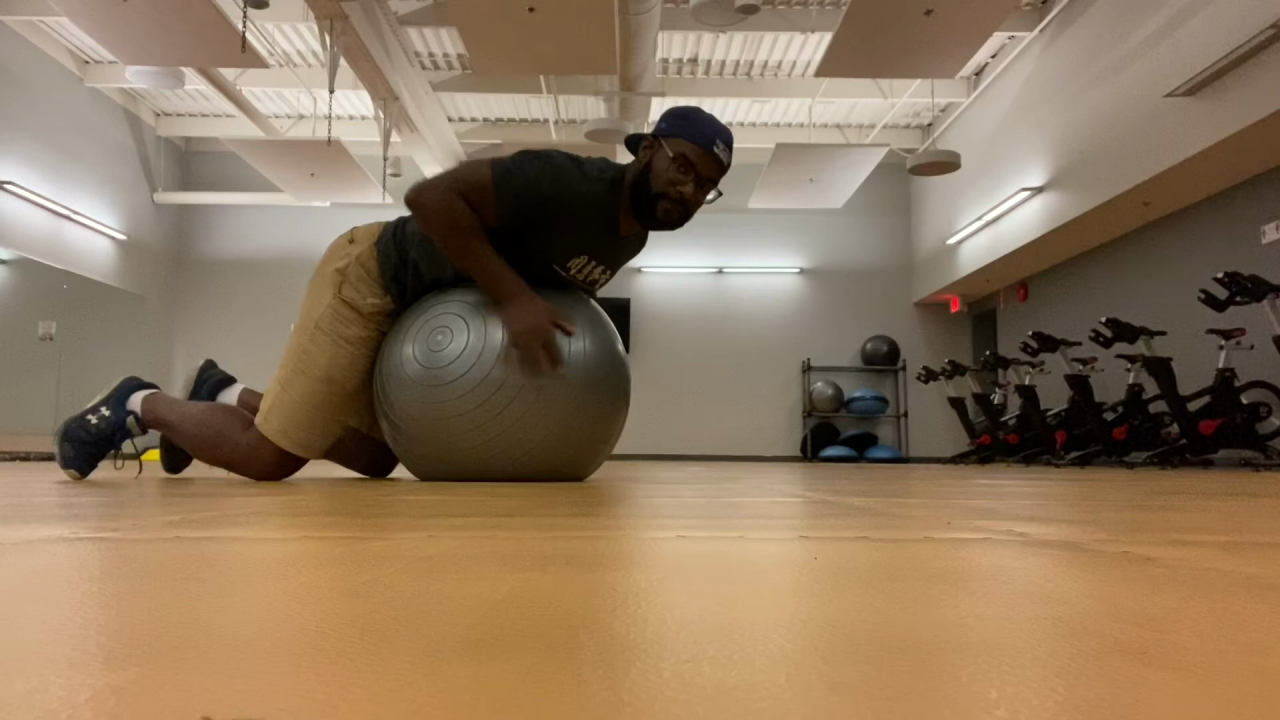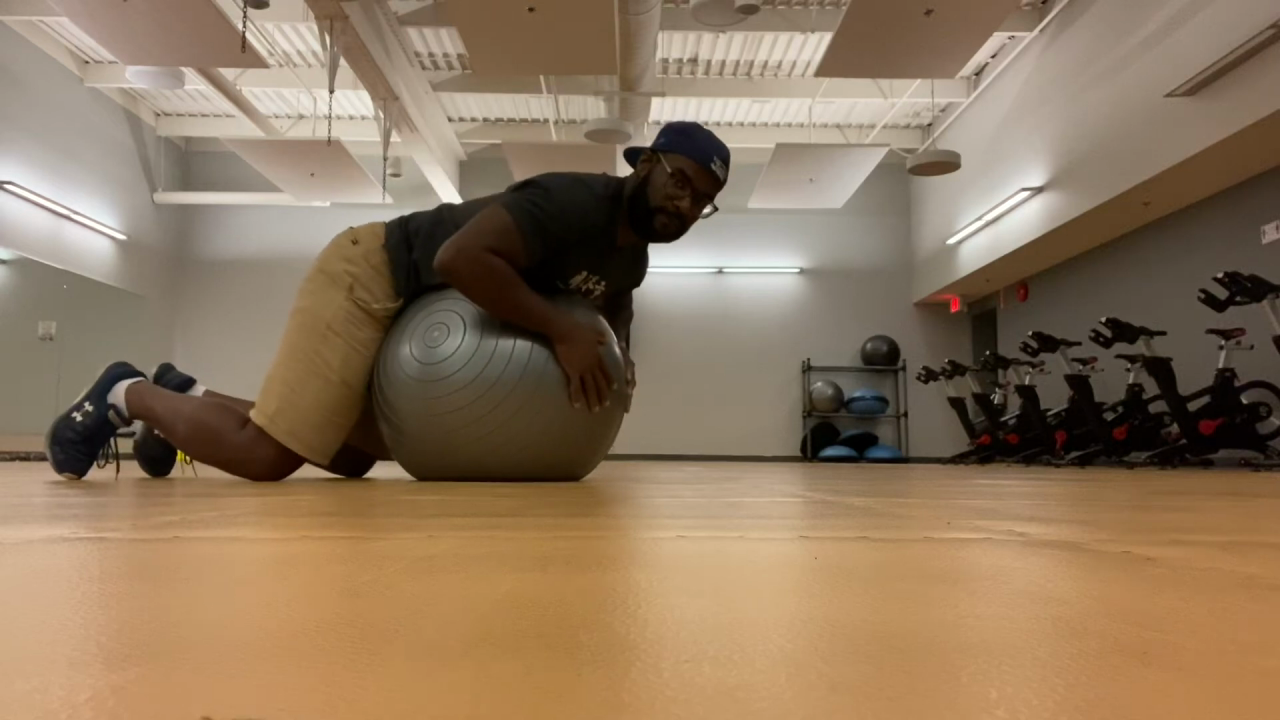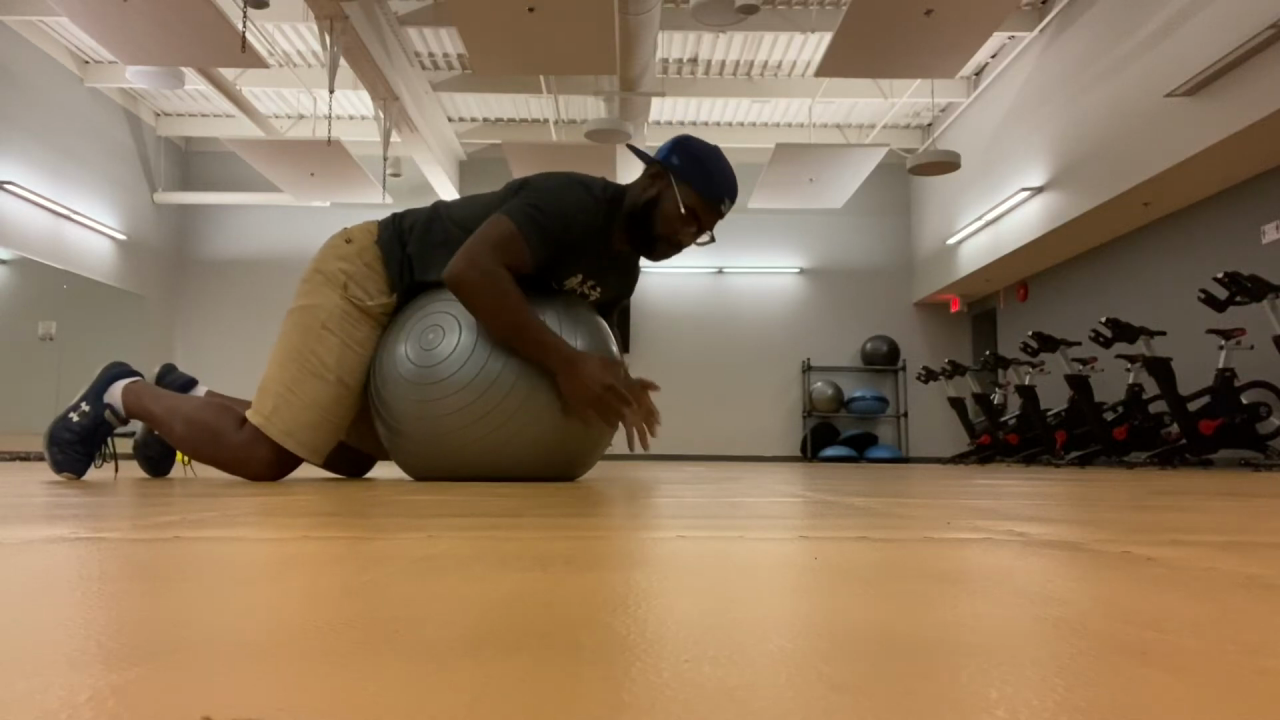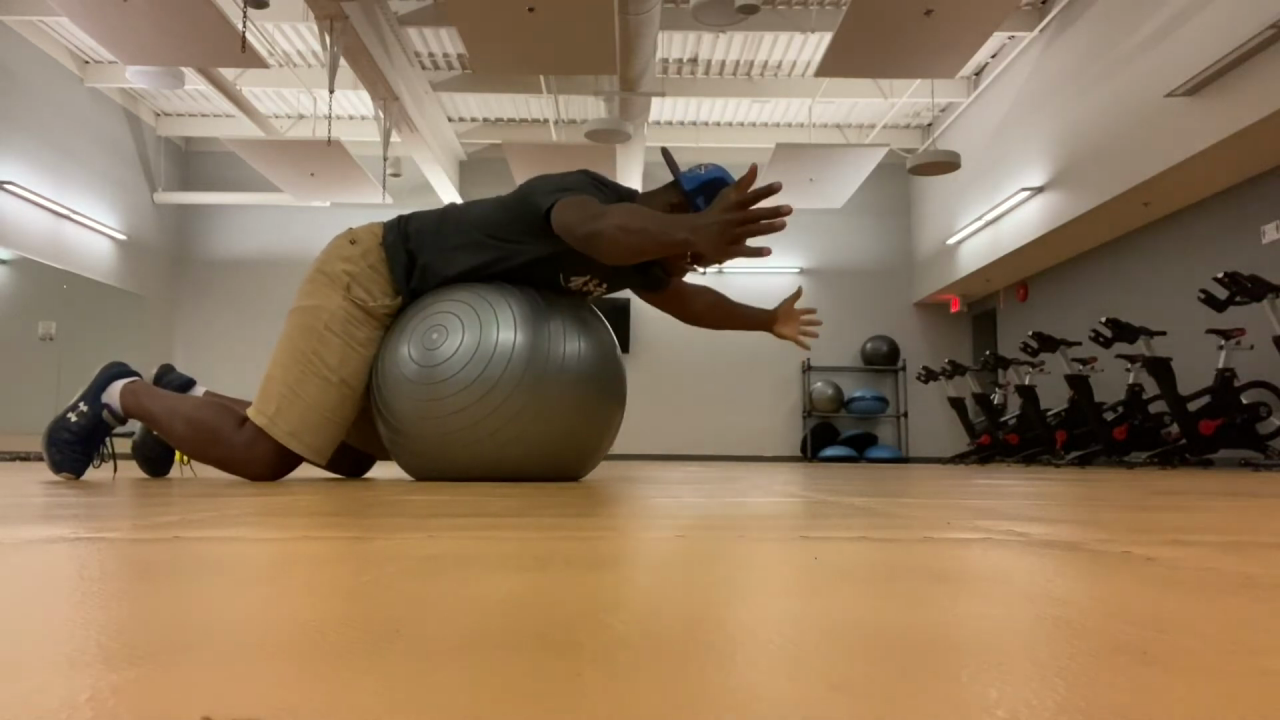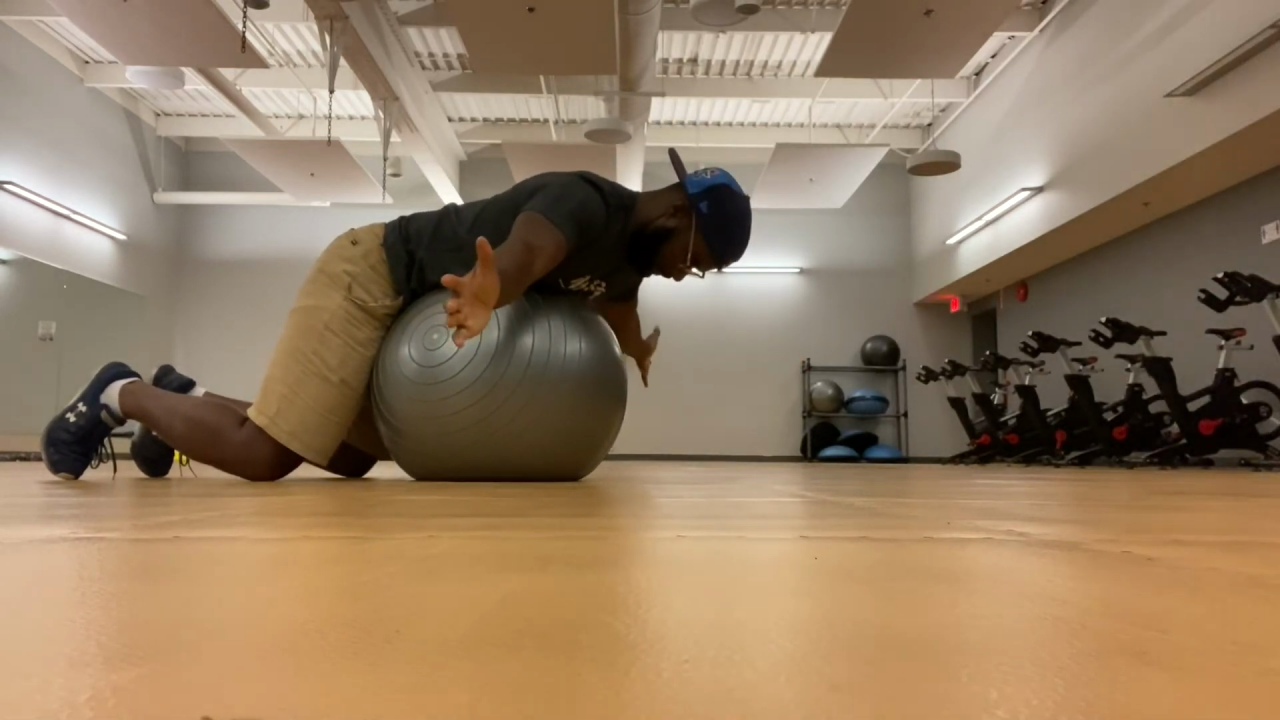
dt=1s
person 1, frame 1
left shoulder: (632, 236)
right shoulder: (569, 183)
right elbow: (429, 194)
right wrist: (511, 297)
left hip: (423, 309)
right hip: (374, 280)
left knee: (375, 458)
right knee: (269, 456)
left ankle: (230, 395)
right ankle: (141, 405)
person 1, frame 2
left shoulder: (632, 258)
right shoulder: (574, 202)
left elbow: (613, 307)
right elbow: (460, 258)
left wrist: (615, 353)
right wrist: (561, 332)
left hip: (413, 309)
right hip: (373, 275)
left knee: (349, 456)
right knee: (264, 455)
left ankle: (188, 395)
right ankle: (131, 395)
person 1, frame 3
left shoulder: (622, 268)
right shoulder: (571, 202)
right elbow: (469, 271)
left wrist: (616, 384)
right wrist: (565, 364)
left hip: (412, 311)
right hip: (369, 275)
left knee: (350, 455)
right knee: (261, 453)
left ankle: (187, 395)
right ankle: (126, 394)
person 1, frame 4
left shoulder: (632, 250)
right shoulder: (584, 195)
left elbow: (684, 301)
right elbow: (602, 231)
left wrist: (766, 320)
right wrist: (695, 231)
left hip: (412, 309)
right hip: (371, 277)
left knee: (350, 456)
right knee: (264, 454)
left ankle: (188, 396)
right ankle: (127, 393)
person 1, frame 5
left shoulder: (629, 252)
right shoulder: (585, 203)
left elbow: (619, 312)
right elbow: (522, 254)
left wrist: (638, 353)
right wrist: (488, 292)
left hip: (410, 303)
right hip: (371, 277)
left knee: (350, 457)
right knee: (262, 455)
left ankle: (184, 397)
right ankle: (124, 394)
